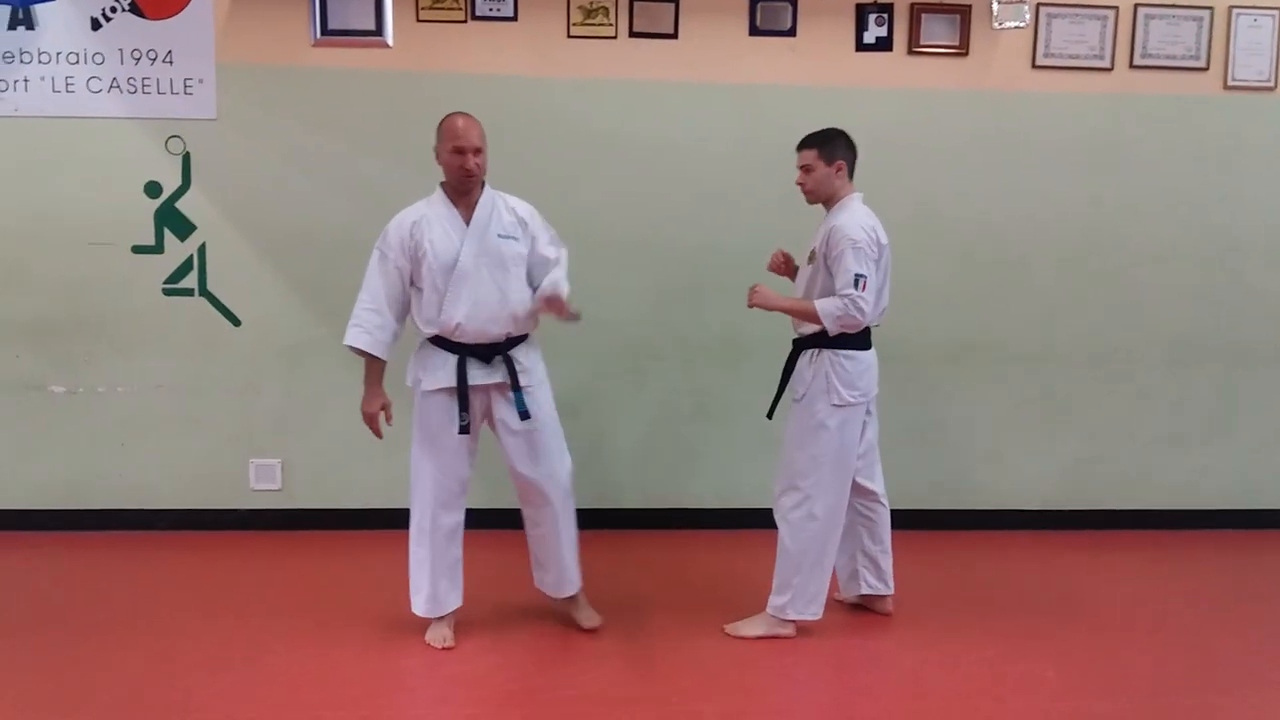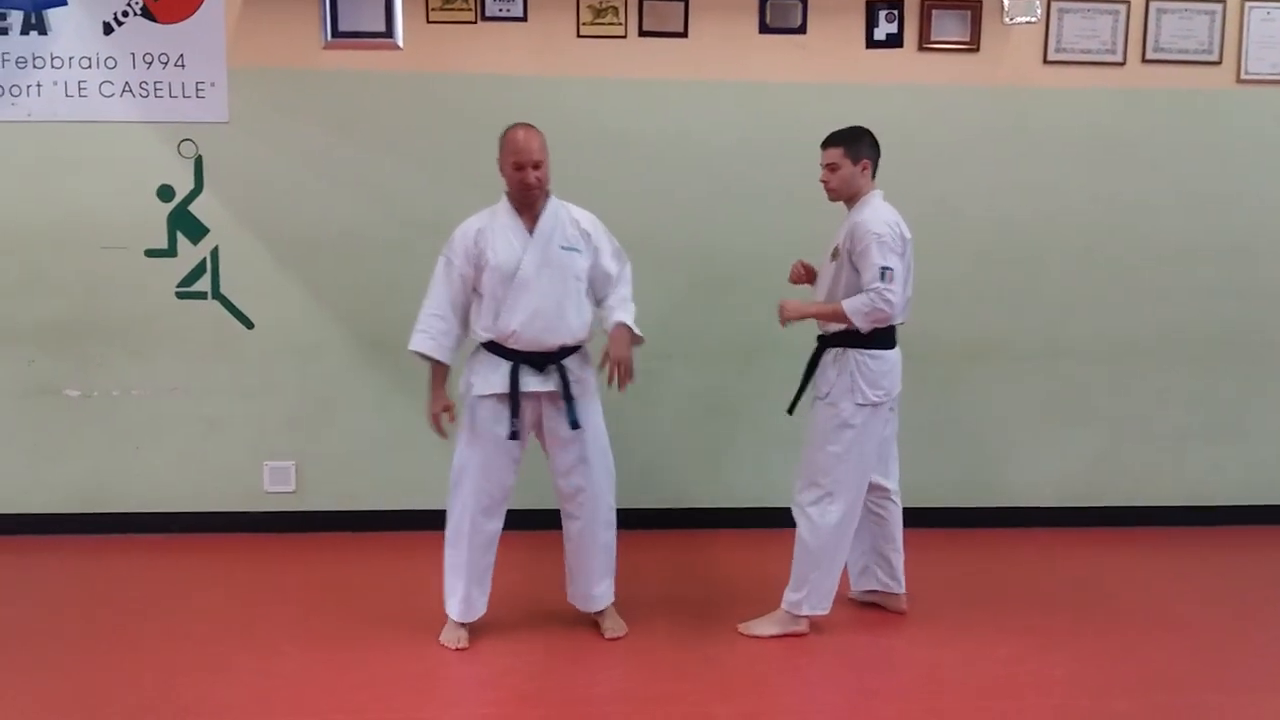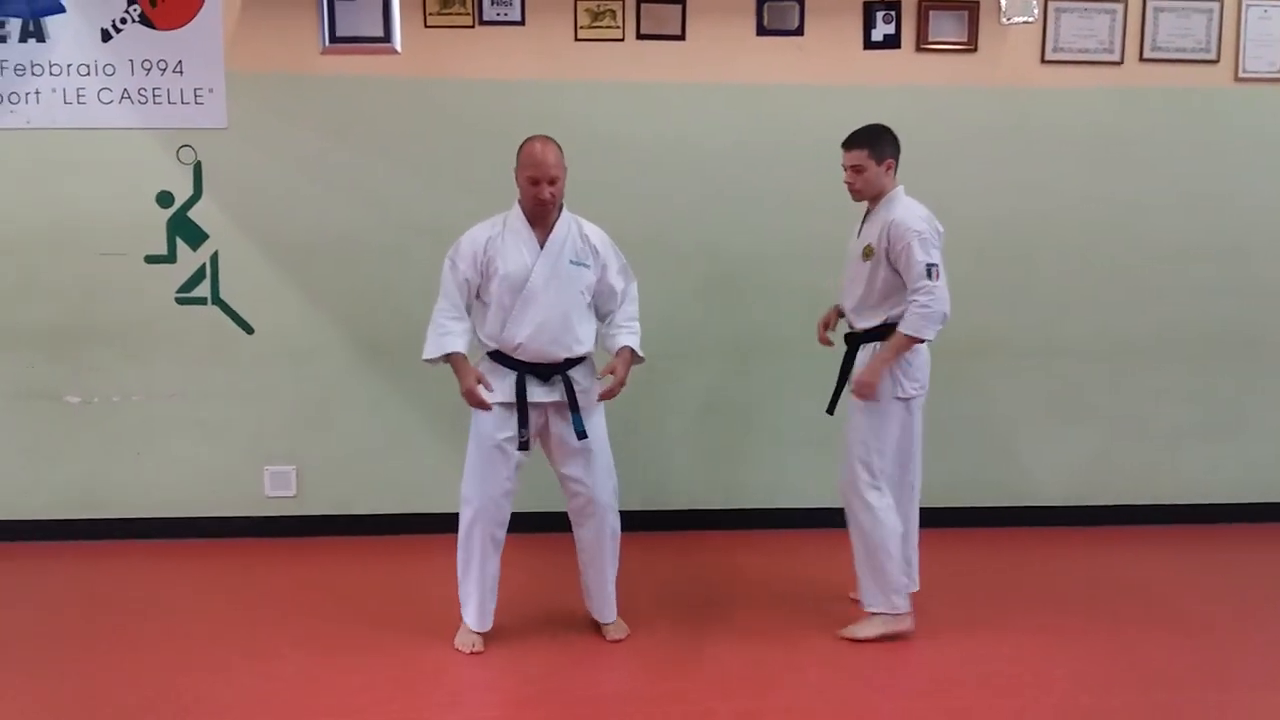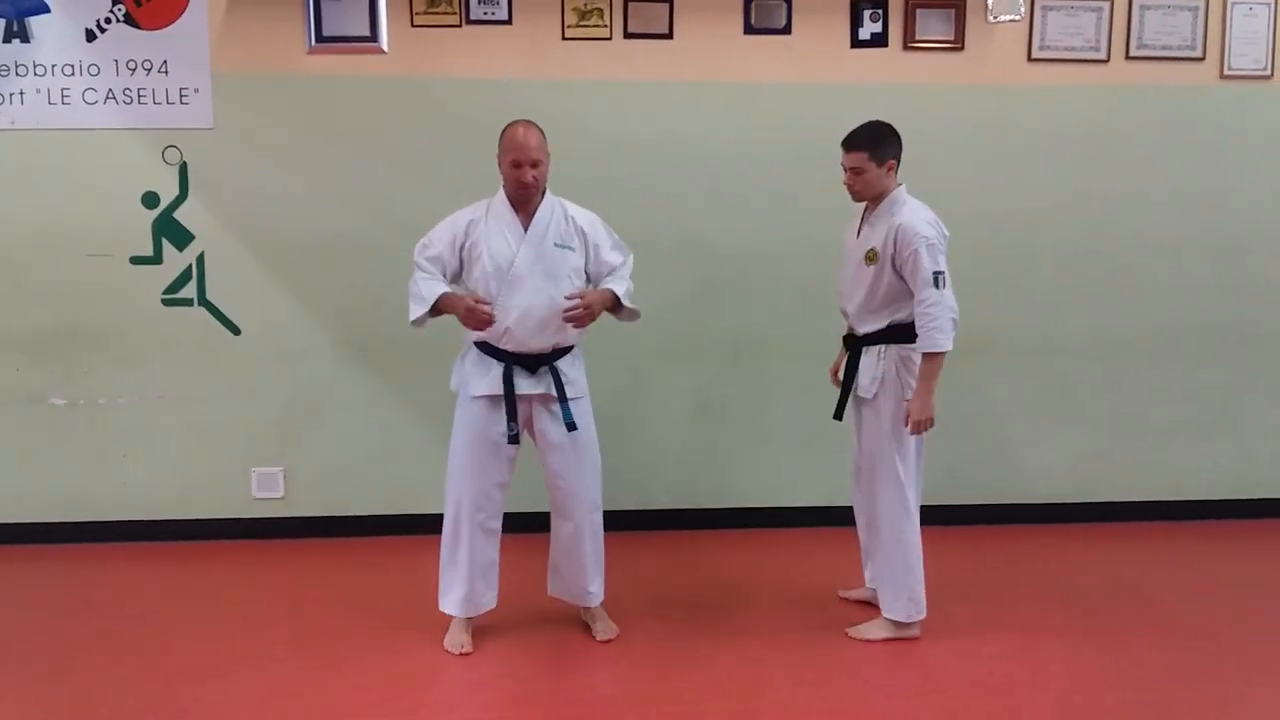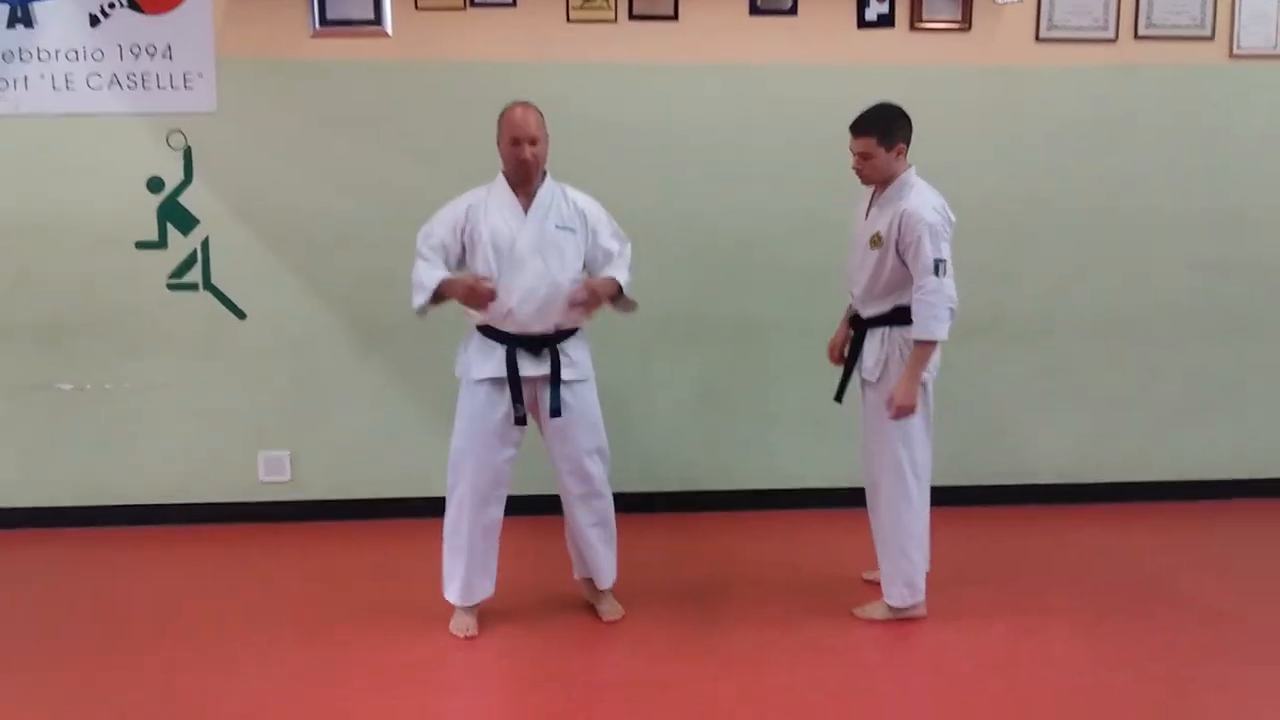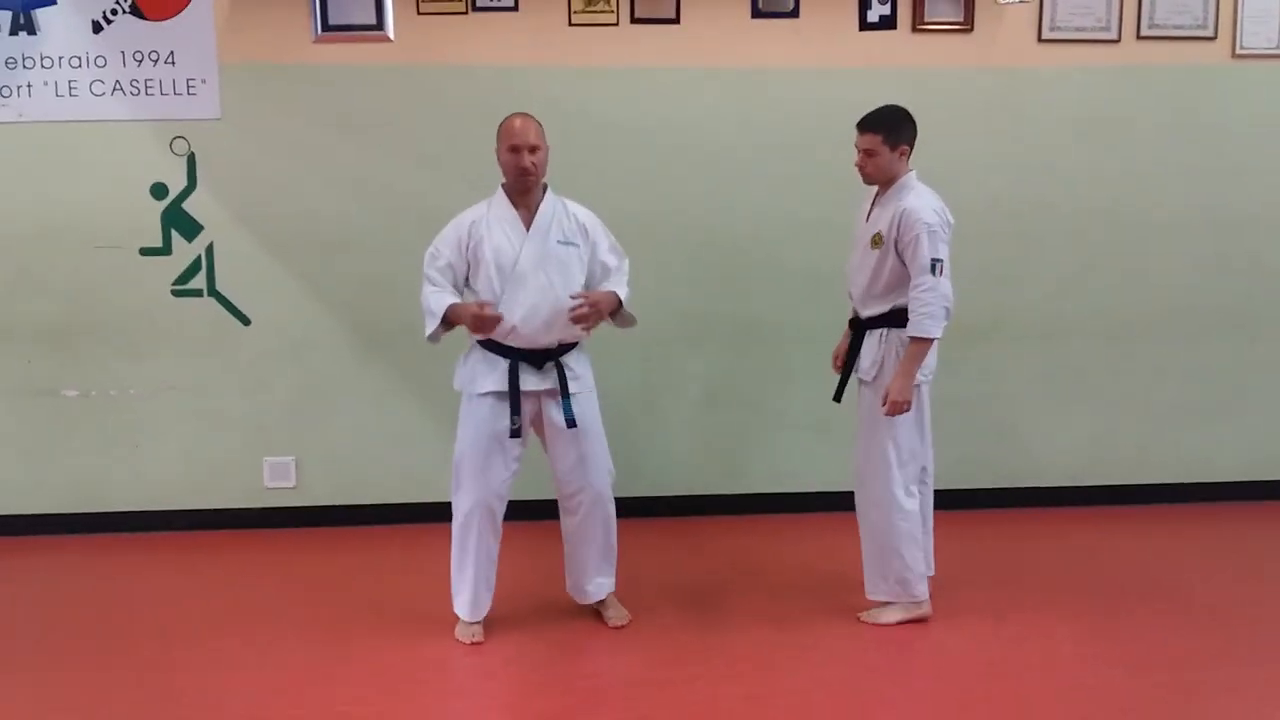
dt=0.4s
person 1, frame 1
left shoulder: (520, 216)
right shoulder: (410, 225)
left elbow: (554, 272)
right elbow: (379, 307)
left wrist: (556, 297)
right wrist: (373, 386)
left hip: (516, 367)
right hip: (445, 371)
left knee: (548, 479)
right knee: (438, 490)
left ankle: (568, 590)
right ankle: (439, 608)
person 1, frame 2
left shoulder: (583, 226)
right shoulder: (474, 233)
left elbow: (617, 288)
right elbow: (444, 311)
left wrist: (620, 336)
right wrist: (438, 388)
left hip: (569, 377)
right hip: (498, 378)
left knee: (590, 491)
right knee: (477, 493)
left ankle: (599, 602)
right ankle: (461, 610)
person 1, frame 3
left shoulder: (592, 241)
right shoulder: (482, 241)
left elbow: (621, 306)
right elbow: (451, 308)
left wrist: (623, 358)
right wrist: (462, 368)
left hip: (575, 388)
right hip: (504, 388)
left knee: (597, 500)
right knee: (484, 502)
left ankle: (604, 608)
right ankle: (474, 616)
person 1, frame 4
left shoulder: (580, 223)
right shoulder: (467, 225)
left elbow: (621, 269)
right elbow: (423, 271)
left wrist: (603, 297)
right wrist: (453, 302)
left hip: (559, 376)
right hip: (490, 376)
left knee: (578, 492)
right knee: (473, 494)
left ankle: (587, 600)
right ankle: (462, 612)
person 1, frame 5
left shoulder: (580, 208)
right shoulder: (469, 209)
left elbow: (618, 257)
right elbow: (425, 260)
left wrist: (606, 286)
right wrist: (453, 286)
left hip: (564, 360)
right hip: (493, 361)
left knee: (586, 473)
right knee: (475, 478)
left ankle: (598, 581)
right ankle: (465, 597)
person 1, frame 6
left shoulder: (580, 220)
right shoulder: (471, 225)
left elbow: (617, 274)
right elbow: (433, 285)
left wrist: (607, 301)
right wrist: (462, 312)
left hip: (565, 372)
right hip: (494, 374)
left knee: (589, 485)
right knee: (478, 491)
left ankle: (599, 591)
right ankle: (470, 607)
person 2, frame 1
left shoulder: (849, 228)
right shoulder: (847, 222)
left elbow: (852, 310)
left wrist: (778, 302)
right wrist: (796, 273)
left hip: (833, 368)
right hip: (845, 365)
left knee: (807, 491)
right knee: (859, 482)
left ankle: (786, 612)
right ankle: (874, 589)
person 2, frame 2
left shoulder: (872, 224)
right shoulder: (866, 220)
left elbow: (881, 303)
left wrist: (807, 309)
right wrist: (817, 278)
left hip: (857, 367)
right hip: (866, 363)
left knee: (826, 489)
right knee: (873, 481)
left ankle: (797, 609)
right ankle: (886, 586)
person 2, frame 3
left shoulder: (907, 221)
right shoulder: (876, 216)
left elbow: (931, 304)
left wrist: (878, 363)
right wrist: (839, 310)
left hip: (891, 366)
right hip: (875, 359)
left knee: (867, 483)
right knee: (893, 480)
left ankle: (890, 607)
right ankle: (893, 585)
person 2, frame 4
left shoulder: (912, 226)
right shoulder: (868, 218)
left elbow: (938, 314)
left wrist: (924, 393)
right wrist: (846, 352)
left hip: (895, 365)
right hip: (869, 362)
left knee: (892, 488)
right knee: (870, 480)
left ankle: (903, 614)
right ankle: (884, 582)
person 2, frame 5
left shoulder: (919, 211)
right shoulder: (875, 198)
left elbow: (935, 301)
left wrist: (910, 378)
right wrist: (846, 327)
left hip: (900, 347)
right hip: (875, 343)
left knee: (898, 469)
right knee: (888, 464)
left ankle: (905, 594)
right ankle: (903, 563)
person 2, frame 6
left shoulder: (918, 211)
right shoulder: (877, 201)
left elbow: (932, 301)
left wrist: (905, 375)
right wrist: (850, 337)
left hip: (897, 350)
right hip: (876, 343)
left knee: (884, 473)
right knee: (907, 466)
left ankle: (906, 593)
right ankle: (911, 570)
